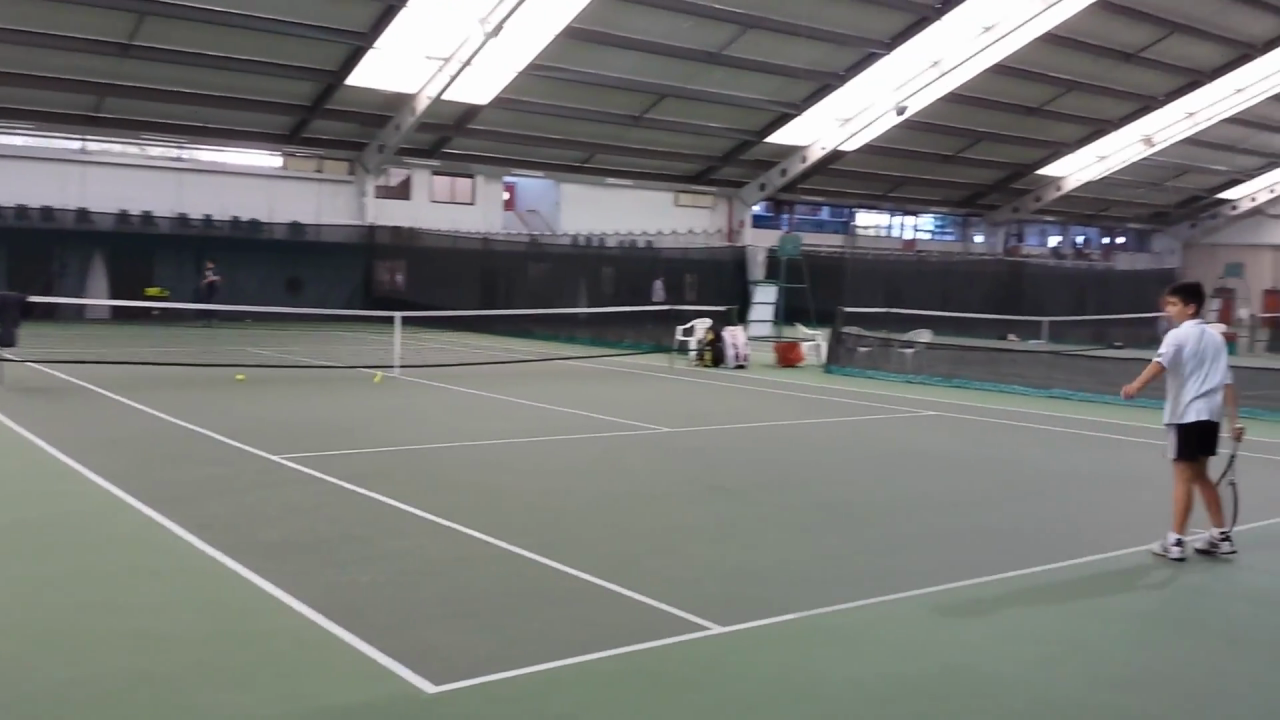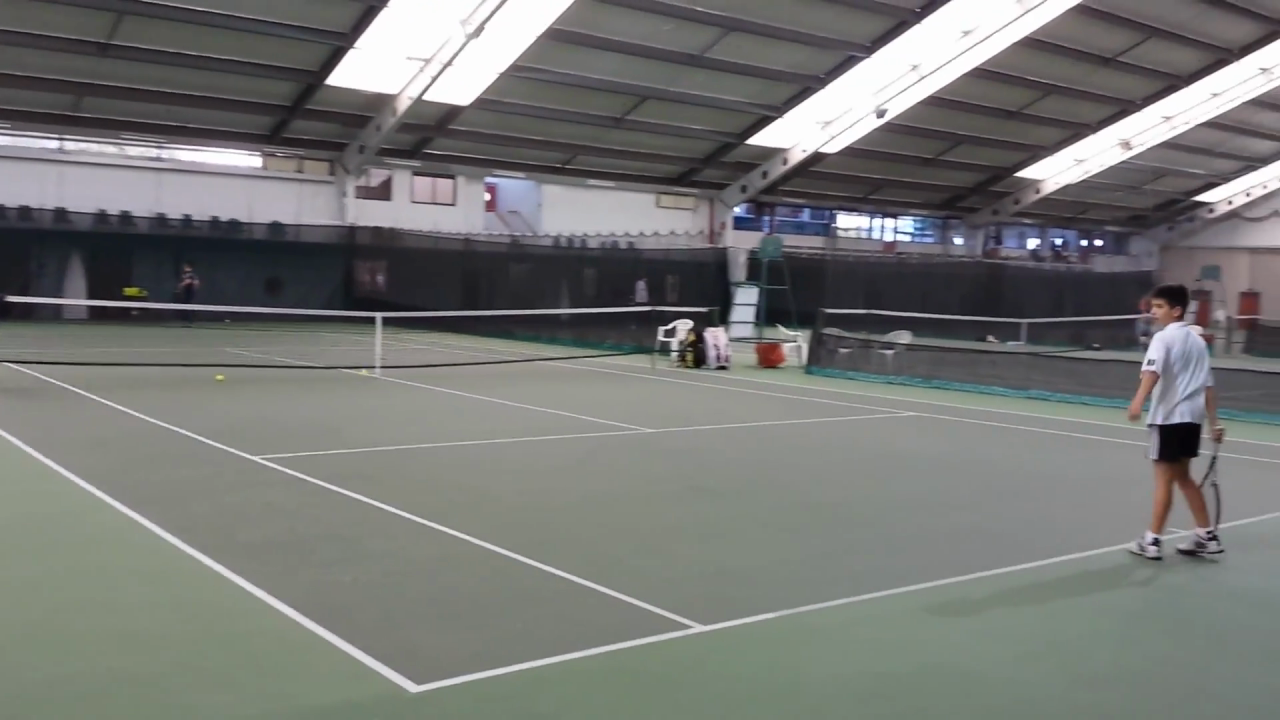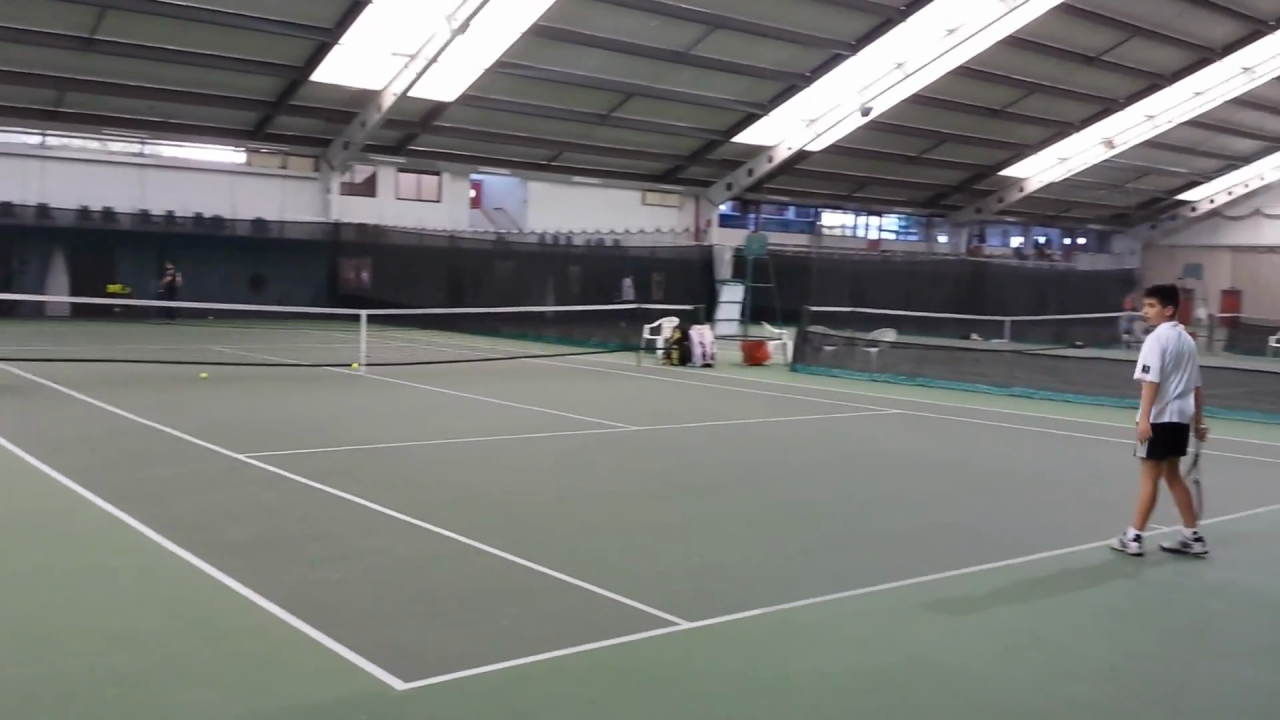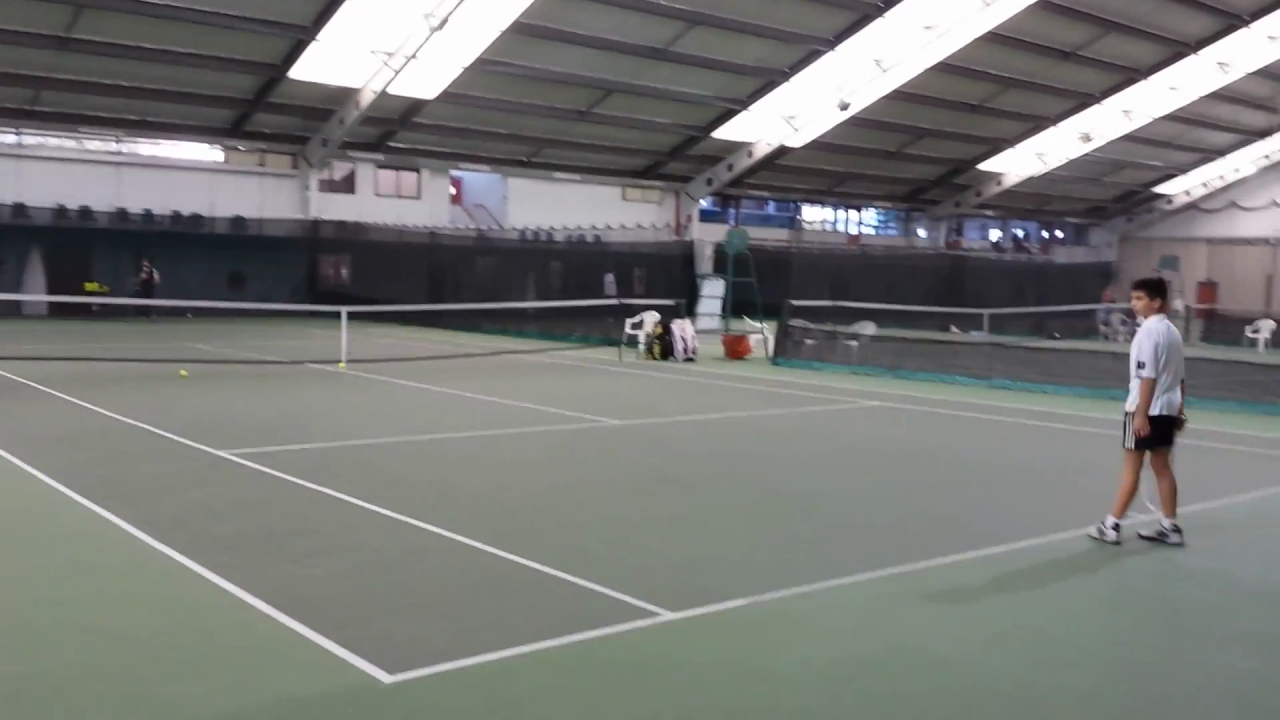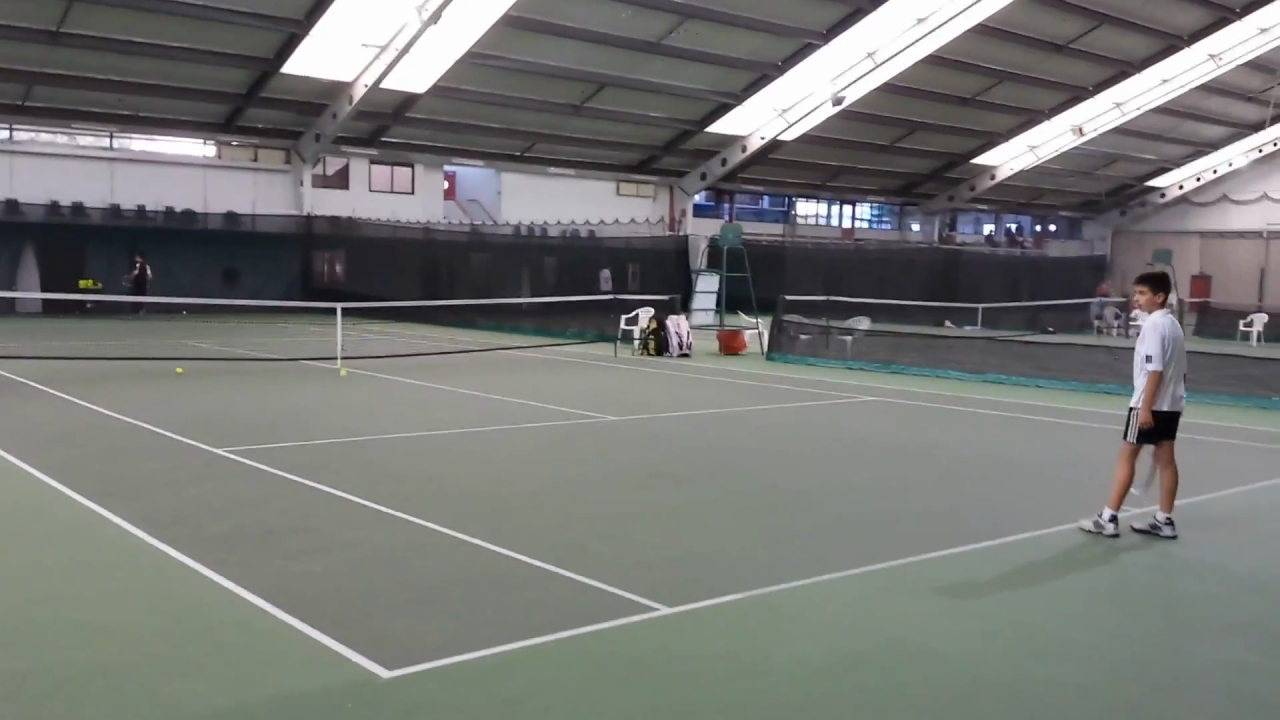
dt=0.1s
person 1, frame 1
left shoulder: (1178, 336)
right shoulder: (1215, 338)
left elbow: (1160, 362)
right elbow: (1226, 383)
left wrist: (1136, 385)
right wrist: (1234, 419)
left hip: (1185, 415)
right hip: (1210, 414)
left knee: (1183, 478)
right knee: (1200, 476)
left ankle: (1175, 542)
right ankle: (1221, 536)
person 1, frame 2
left shoulder: (1164, 338)
right shoulder: (1197, 341)
left elbow: (1151, 372)
right elbow: (1207, 385)
left wrist: (1138, 401)
right wrist: (1214, 422)
left hip: (1169, 417)
right hip: (1192, 416)
left knee: (1163, 479)
right knee: (1182, 476)
left ankle: (1152, 541)
right ankle: (1207, 536)
person 1, frame 3
left shoulder: (1157, 338)
right shoulder: (1187, 340)
left elbow: (1150, 380)
right elbow: (1196, 385)
left wrist: (1144, 417)
right wrist: (1198, 421)
left hip: (1159, 416)
right hip: (1182, 416)
left knee: (1149, 476)
right knee: (1173, 475)
left ankle: (1134, 537)
right ankle: (1192, 536)
person 1, frame 4
left shoulder: (1148, 331)
right shoulder: (1172, 331)
left elbow: (1147, 376)
right elbow: (1179, 376)
left wrist: (1141, 413)
right wrist: (1179, 411)
left hip: (1145, 409)
right hip: (1169, 408)
left knee: (1131, 466)
right knee: (1161, 466)
left ankle: (1111, 525)
right ankle: (1170, 526)
person 1, frame 5
left shoulder: (1153, 325)
right shoulder: (1175, 325)
left elbow: (1154, 370)
left wrist: (1145, 407)
left hip: (1150, 403)
right hip: (1172, 402)
left knee: (1127, 458)
right knee: (1166, 460)
left ankle: (1108, 518)
right ankle: (1164, 520)
